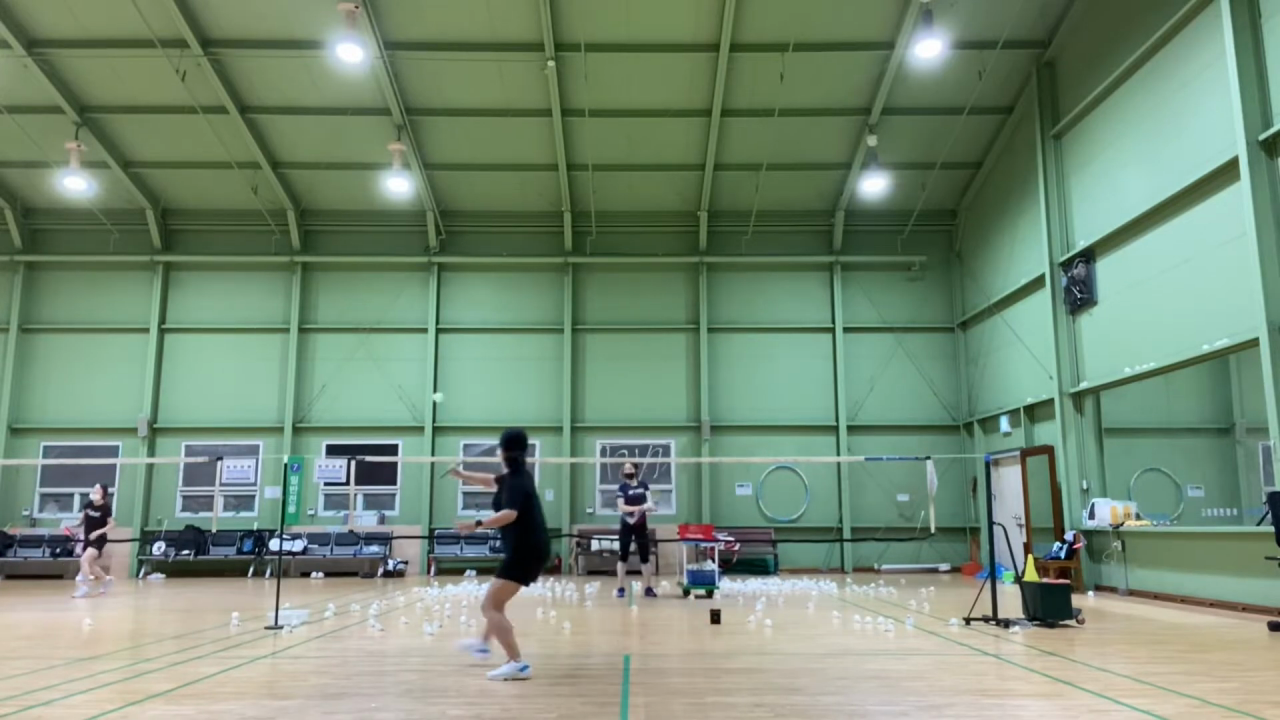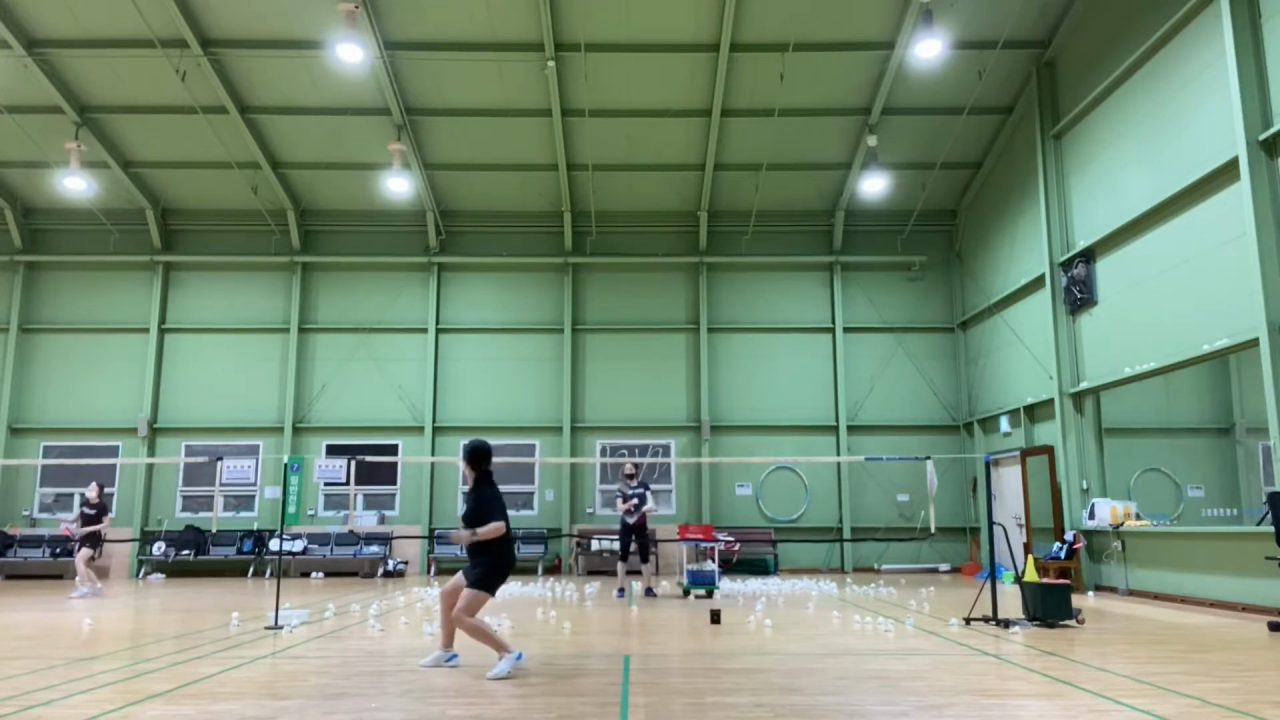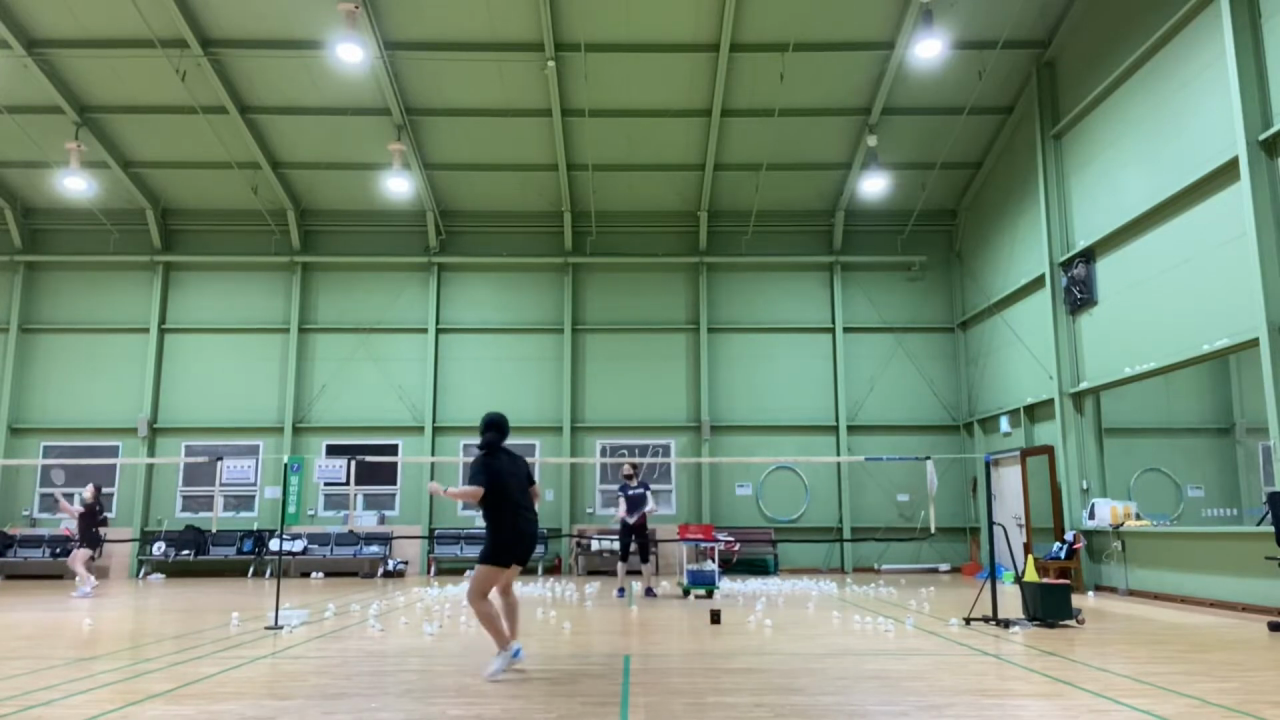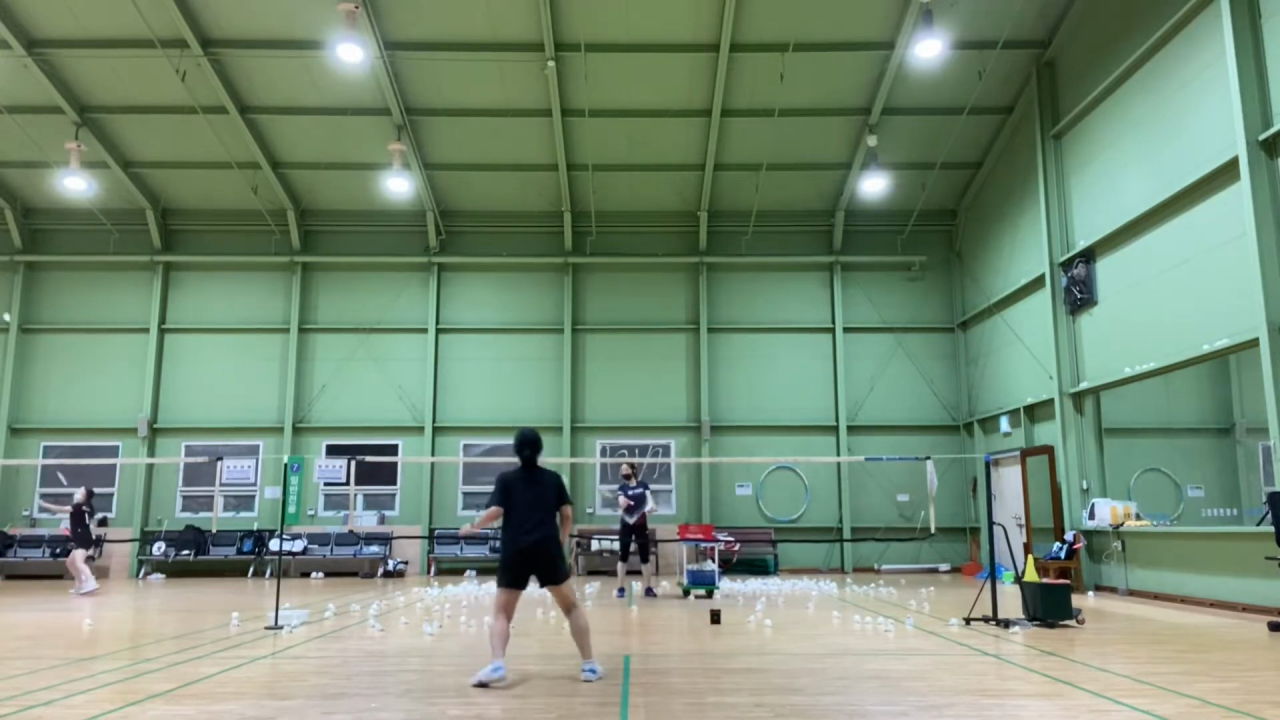
dt=0.3s
person 1, frame 1
left shoulder: (514, 480)
right shoulder: (518, 474)
left elbow: (509, 514)
right elbow: (492, 481)
left wrist: (477, 524)
right wrist: (463, 475)
left hip: (525, 552)
right hip: (533, 549)
left knee: (489, 606)
right knee: (495, 598)
left ankle: (517, 663)
right ankle: (483, 643)
person 1, frame 2
left shoulder: (486, 493)
right shoulder: (477, 486)
left elbow: (499, 527)
left wrist: (473, 534)
left hip: (494, 561)
right hip: (481, 561)
left knee: (461, 615)
right knee: (447, 594)
left ankle: (509, 654)
right ankle: (446, 652)
person 1, frame 3
left shoulder: (482, 462)
right shoulder: (519, 460)
left elbow: (475, 493)
right elbow: (535, 494)
left wrist: (443, 491)
left hip: (503, 534)
right hip: (528, 531)
left knee: (476, 595)
right knee: (504, 587)
left ankle: (507, 650)
right ankle: (512, 643)
person 1, frame 4
left shoulder: (506, 479)
right shoulder: (553, 478)
left elbow: (495, 512)
right elbow: (567, 516)
left wrist: (473, 526)
right wrist: (560, 542)
left hip: (515, 552)
right hip: (548, 549)
left knee: (501, 615)
right knee: (572, 607)
left ankle: (497, 665)
right ankle: (589, 665)
